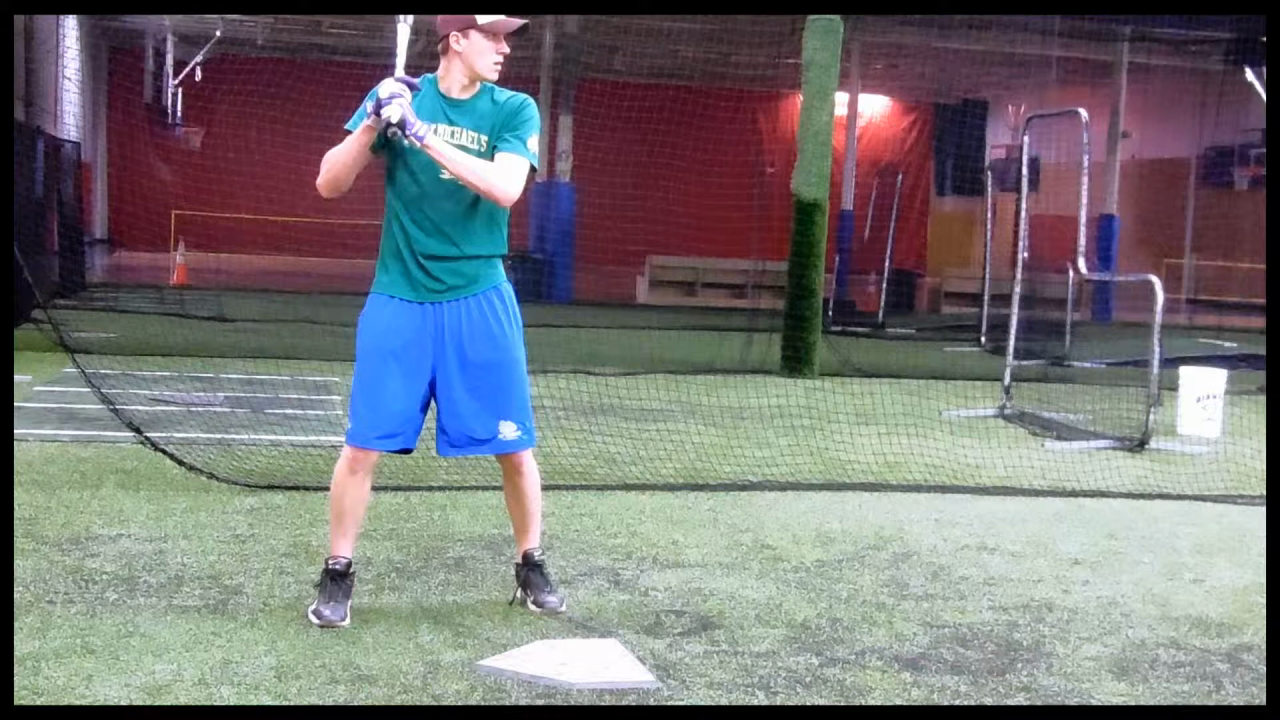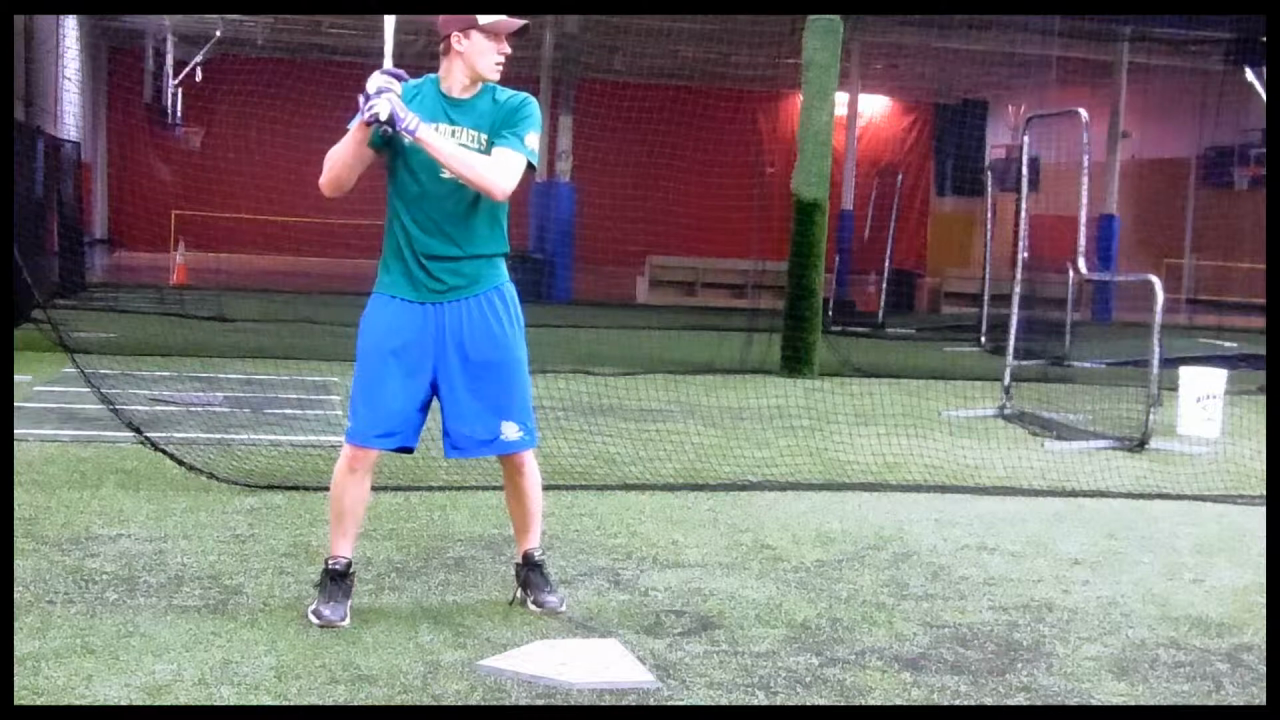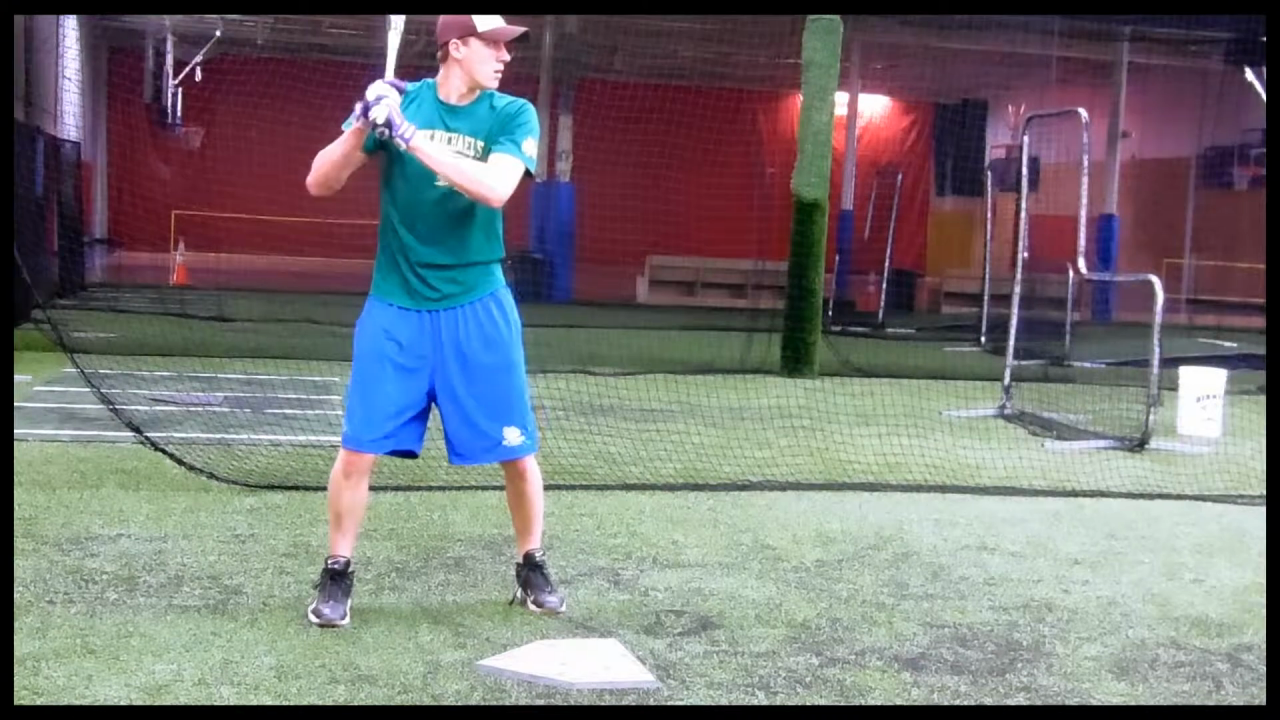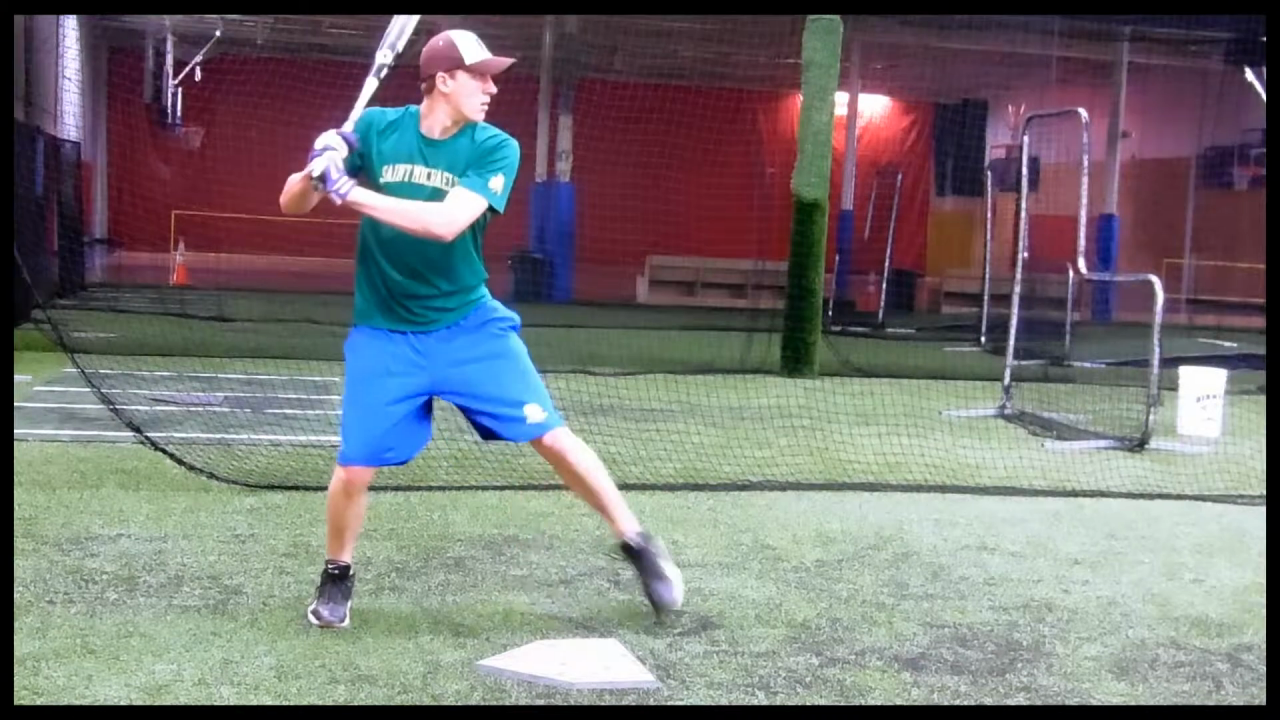
dt=0.3s
person 1, frame 1
left shoulder: (515, 110)
right shoulder: (398, 94)
left elbow: (507, 188)
right elbow: (328, 184)
left wrist: (424, 135)
right wrist: (374, 123)
left hip: (480, 301)
right hip: (399, 301)
left knee: (514, 445)
right knee: (364, 444)
left ankle: (531, 565)
right ankle: (337, 573)
person 1, frame 2
left shoulder: (516, 107)
right shoulder: (401, 93)
left elbow: (499, 181)
right elbow: (332, 184)
left wrist: (416, 128)
right wrist: (368, 119)
left hip: (482, 300)
right hip: (401, 300)
left knee: (515, 445)
right knee: (363, 443)
left ankle: (531, 564)
right ankle: (337, 572)
person 1, frame 3
left shoulder: (514, 116)
right shoulder: (398, 100)
left elbow: (495, 189)
right elbow: (319, 183)
left wrist: (408, 139)
right wrist: (363, 125)
left hip: (477, 308)
right hip: (396, 308)
left knee: (518, 452)
right knee: (359, 450)
left ankle: (530, 566)
right ankle: (337, 573)
person 1, frame 4
left shoulder: (496, 148)
right shoulder: (374, 128)
left elbow: (445, 223)
right elbow: (291, 204)
left wrist: (352, 191)
right wrist: (317, 169)
left hip: (471, 322)
right hip: (385, 332)
left knee: (554, 437)
right knee: (356, 468)
left ankle: (636, 543)
right ankle: (336, 576)
